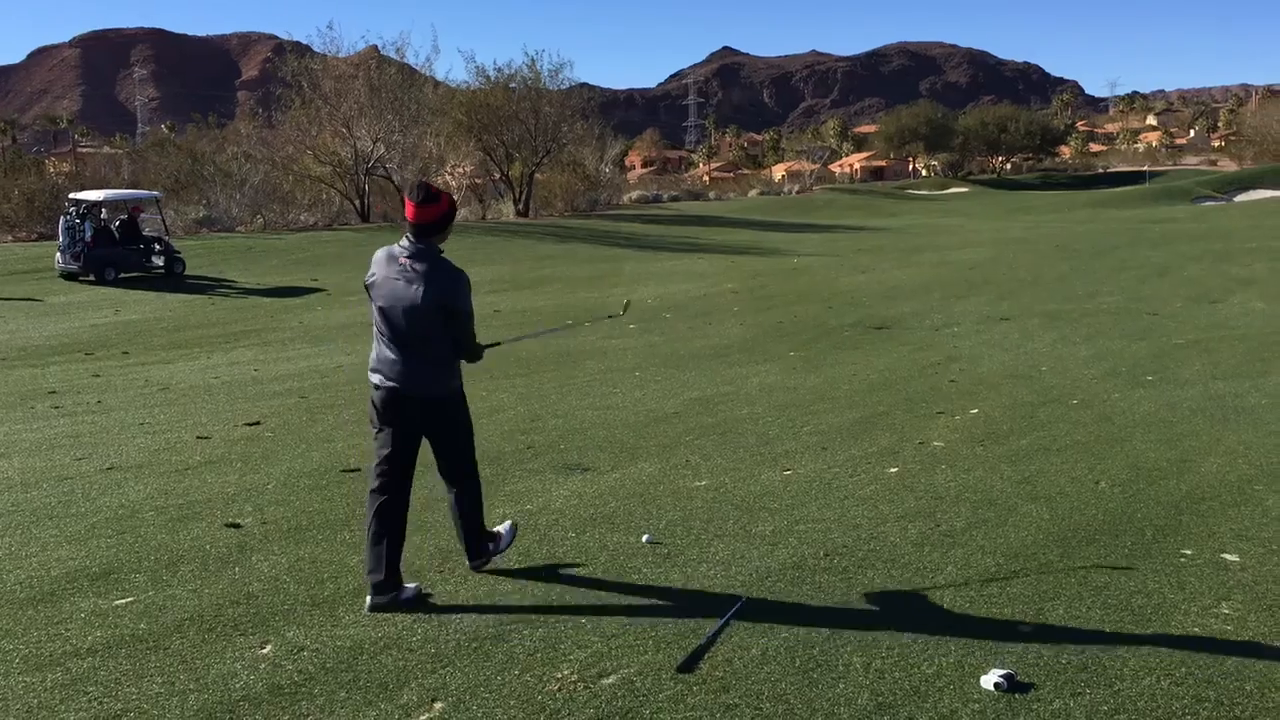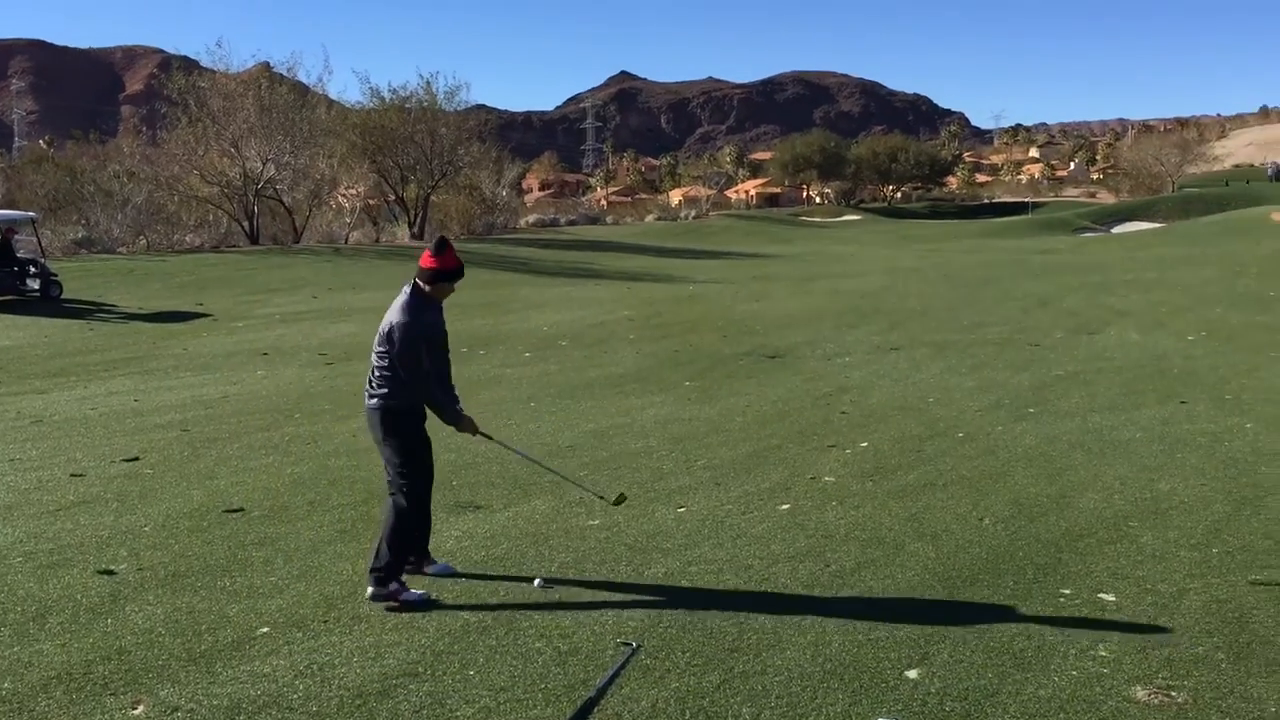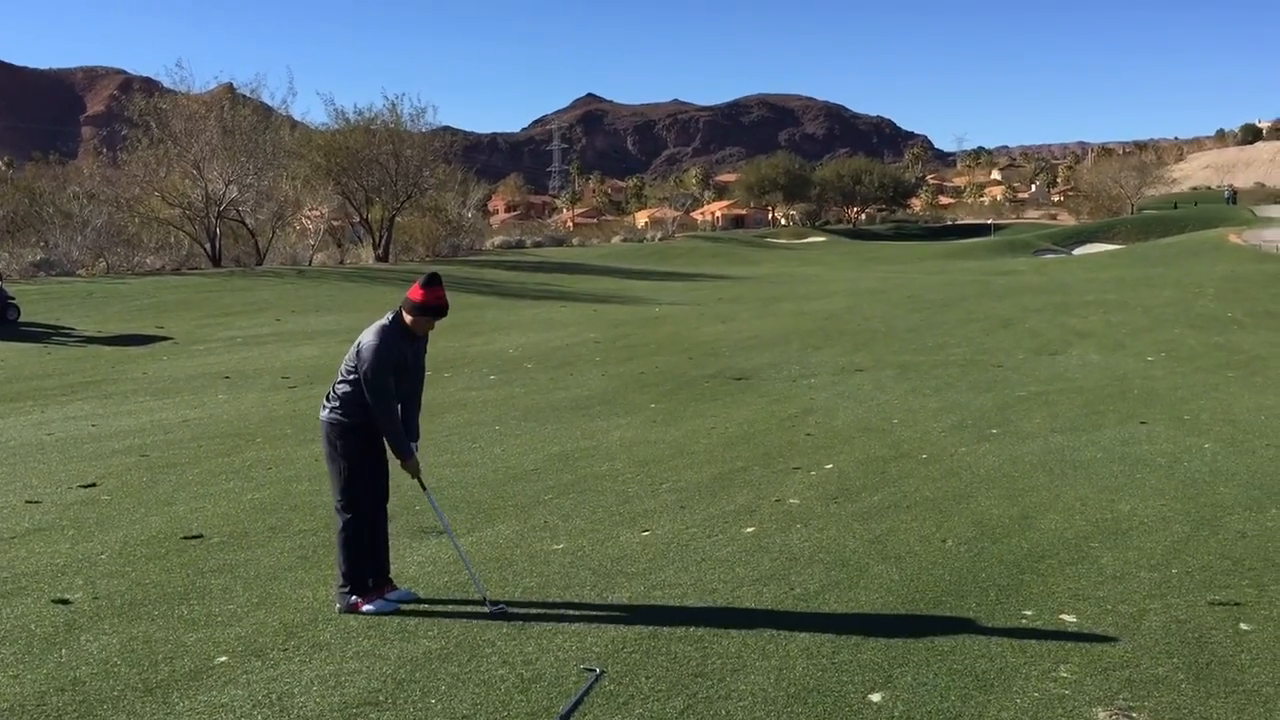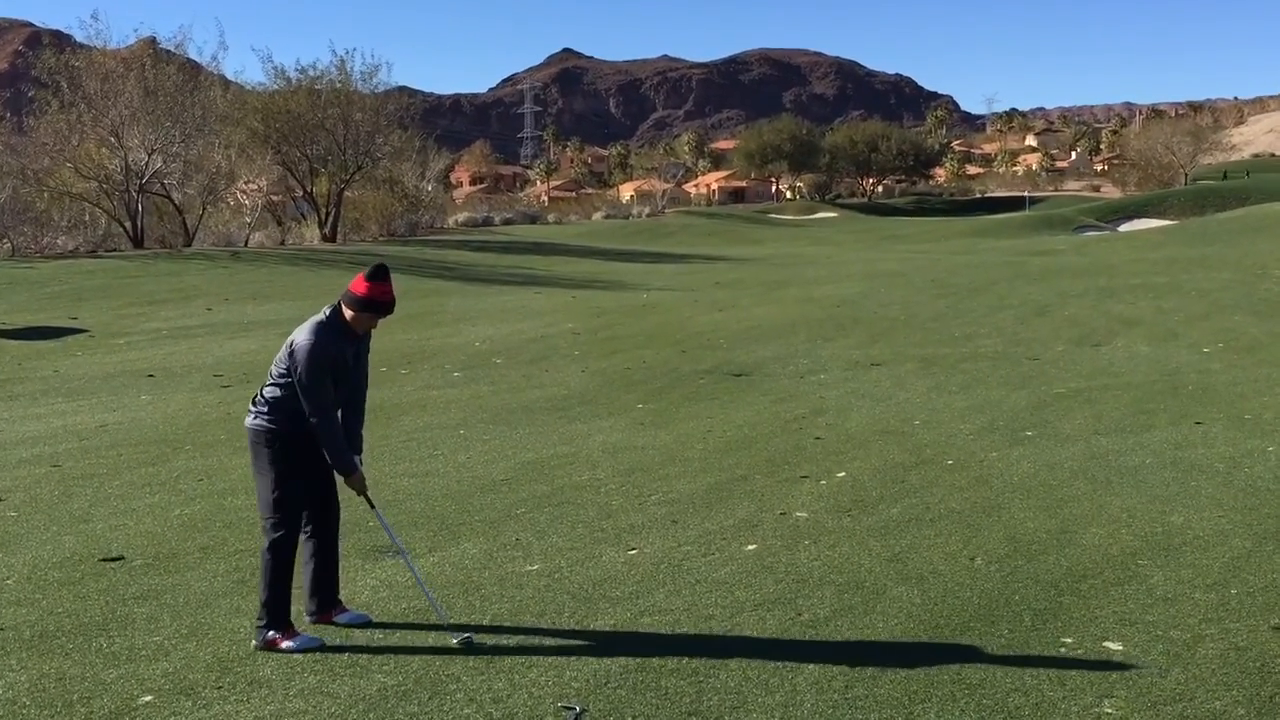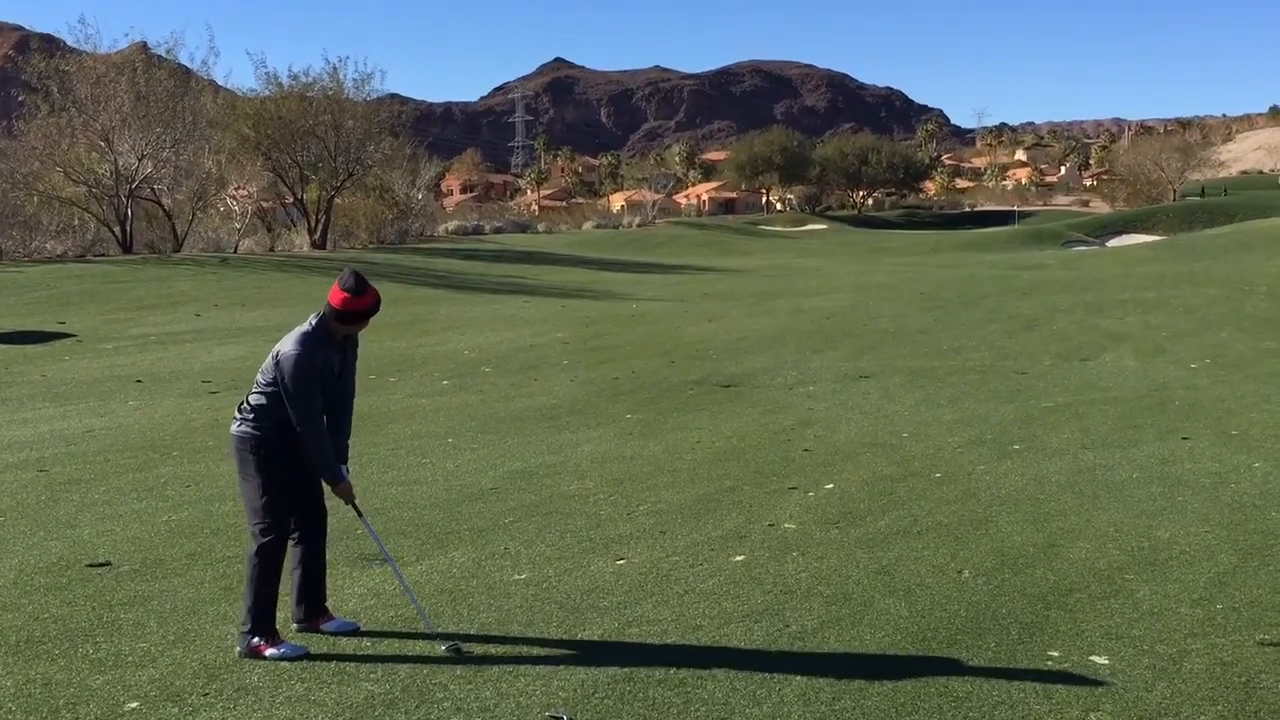
dt=1s
person 1, frame 1
left shoulder: (379, 262)
right shoulder: (451, 278)
right elbow: (465, 343)
right wrist: (473, 351)
left hip: (387, 390)
right hip: (438, 393)
left knee: (387, 485)
right knee: (460, 474)
left ankle: (383, 585)
right ankle: (480, 548)
person 1, frame 2
left shoulder: (428, 303)
right shoulder: (408, 319)
left elbow: (438, 362)
right elbow: (420, 381)
left wrist: (453, 406)
right wrist: (454, 417)
left hip: (403, 406)
right hip: (392, 409)
left knee: (421, 480)
right knee: (407, 490)
left ankle: (416, 555)
right ankle: (384, 580)
person 1, frame 3
left shoulder: (416, 337)
right shoulder: (378, 343)
left elbow: (411, 392)
right elbow: (383, 405)
left wrist: (411, 443)
right wrist: (404, 453)
left hip: (368, 425)
right hip: (344, 425)
left knee: (376, 505)
right knee: (353, 508)
left ankle: (378, 582)
right ankle: (351, 592)
person 1, frame 4
left shoulder: (357, 334)
right shoulder: (312, 342)
left elbow: (354, 396)
right elbow: (321, 413)
left wrist: (353, 455)
right wrist: (347, 468)
left hip: (305, 431)
right hip: (274, 432)
left knee: (325, 516)
right knee: (284, 526)
left ankle: (323, 604)
right ankle: (271, 627)
person 1, frame 5
left shoulder: (344, 341)
right shoulder: (299, 352)
left elbow: (340, 404)
right elbow: (309, 422)
left wrist: (340, 465)
right wrist: (334, 477)
left hip: (290, 438)
right hip: (260, 440)
left knee: (312, 521)
right knee: (272, 533)
left ankle: (310, 612)
right ankle: (256, 634)
